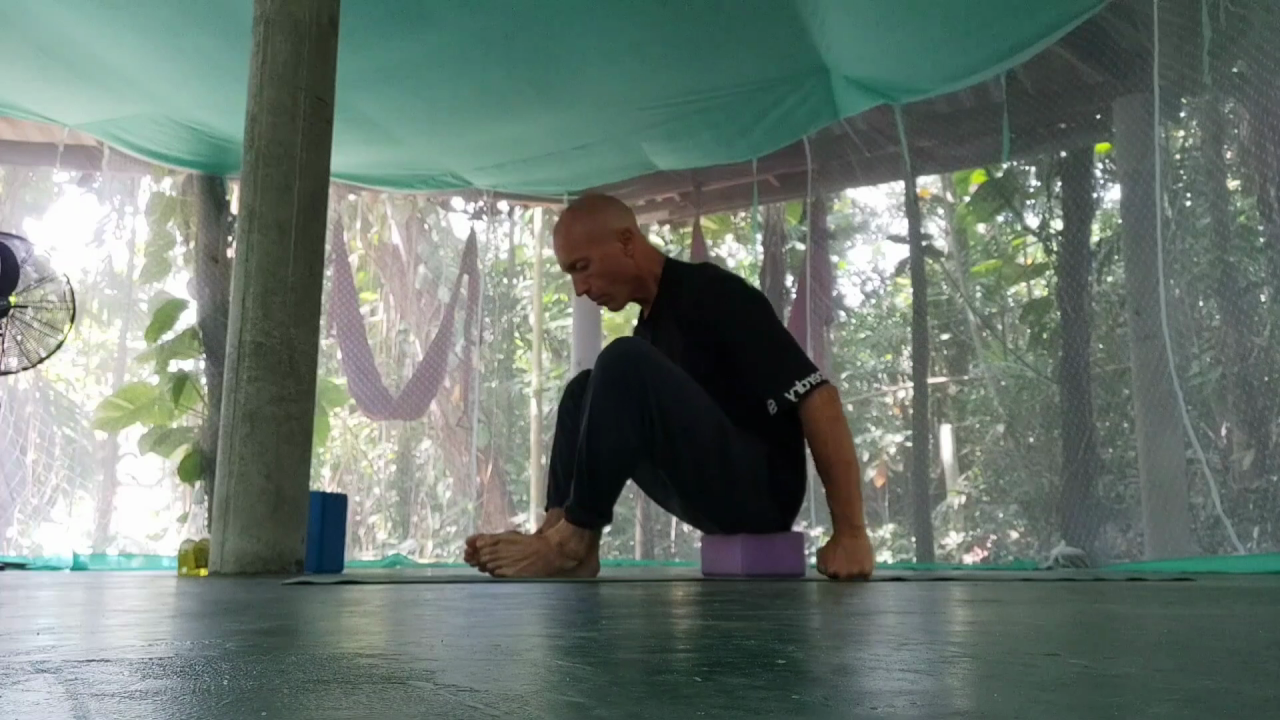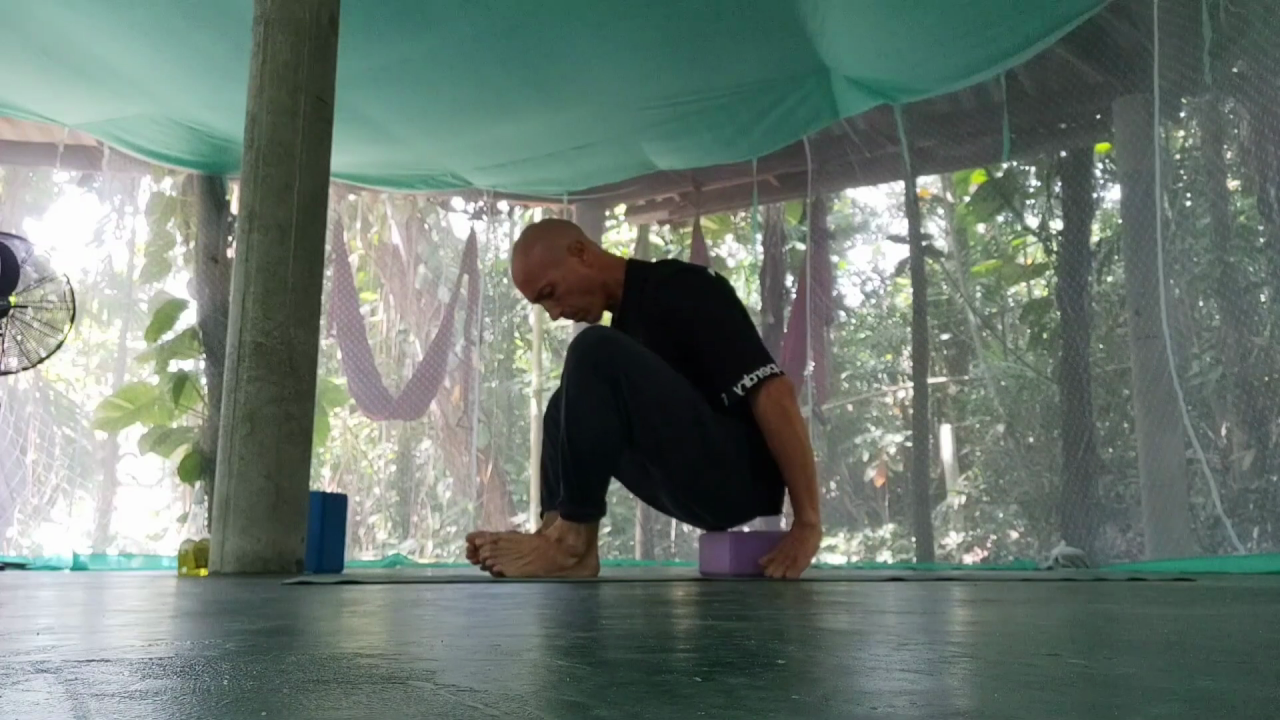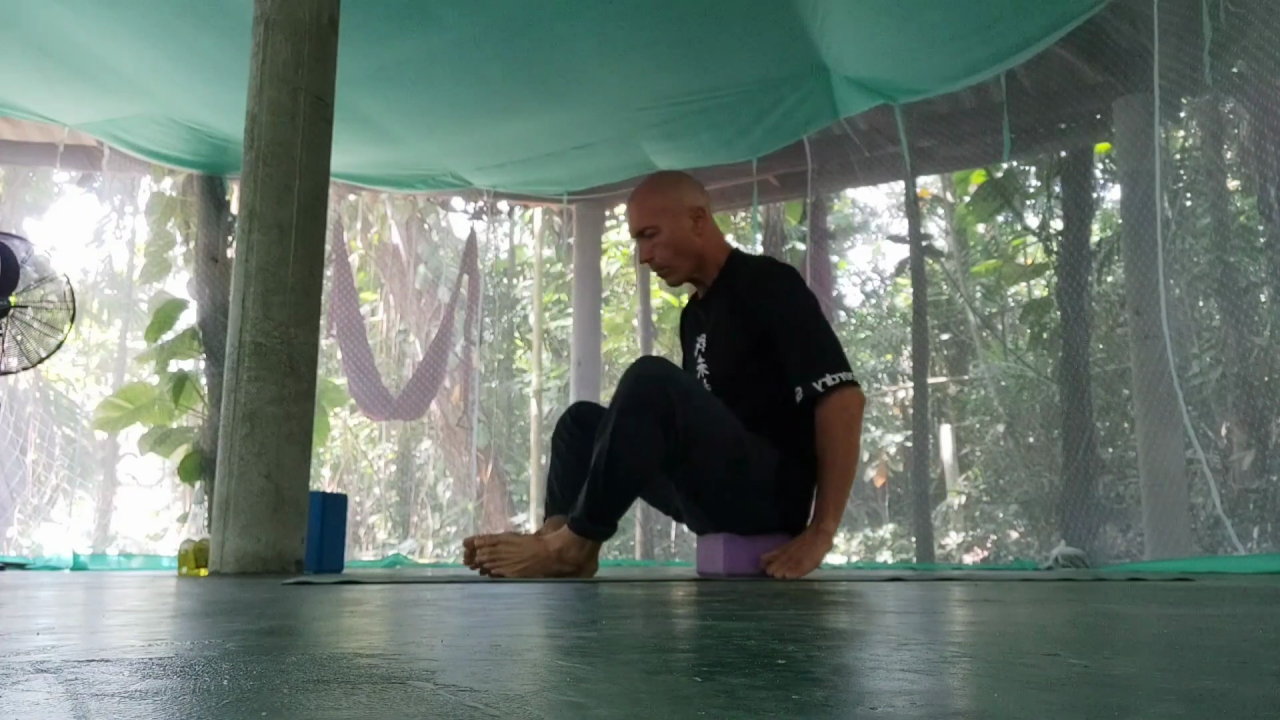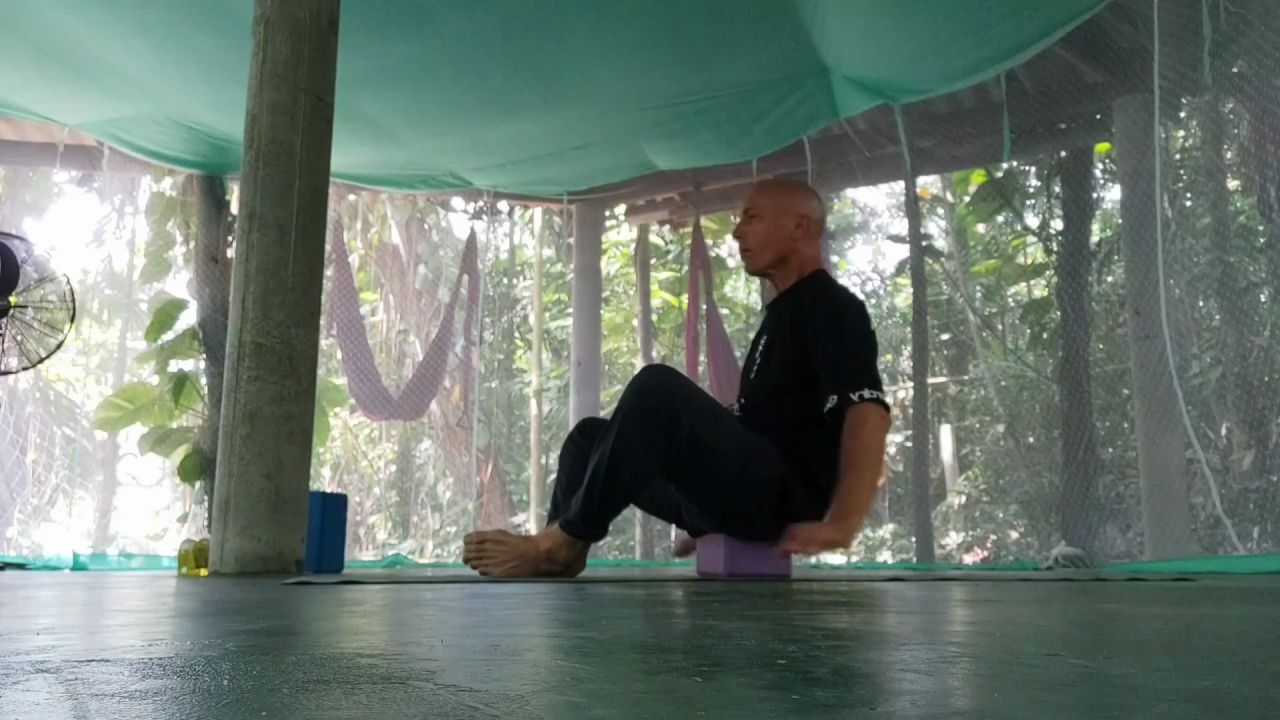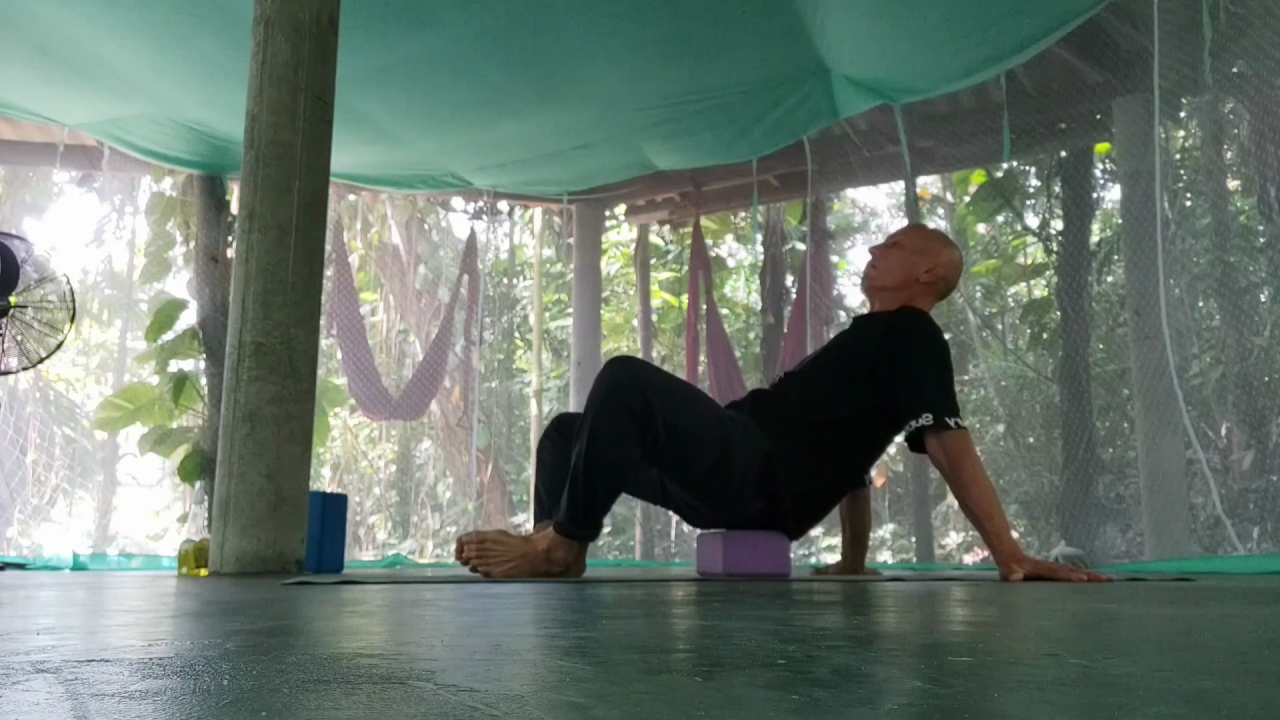
dt=1s
person 1, frame 1
left shoulder: (712, 295)
right shoulder: (648, 324)
left elbow: (814, 397)
left wrist: (850, 531)
left hip: (758, 491)
right hip: (706, 490)
left knee: (625, 363)
right knee: (586, 389)
left ankle: (574, 540)
right ankle: (561, 529)
person 1, frame 2
left shoulder: (678, 290)
right shoulder: (626, 319)
left elbow: (773, 391)
left wrist: (807, 523)
left hip: (740, 480)
right hip: (695, 486)
left knee: (595, 354)
right knee: (569, 406)
left ankle: (572, 538)
right ankle: (557, 531)
person 1, frame 3
left shoulder: (768, 285)
right shoulder: (695, 315)
left elbow: (842, 396)
left wrist: (820, 533)
left hip: (768, 491)
right hip: (717, 493)
left knee: (651, 380)
right knee: (582, 420)
left ankle: (576, 544)
right ankle: (557, 534)
person 1, frame 4
left shoulder: (832, 308)
right shoulder: (782, 315)
left elbow: (867, 414)
left wrist: (842, 521)
right wrist: (700, 524)
left hip: (779, 498)
right hip: (737, 493)
left knee: (657, 386)
right knee: (591, 434)
left ankle: (565, 543)
right ankle: (554, 557)
person 1, frame 5
left shoulder: (913, 334)
right shoulder: (868, 337)
left elbow: (949, 445)
right elbow: (852, 452)
left wrist: (1009, 556)
right wrist: (853, 562)
left hip: (764, 477)
right hip: (731, 476)
left knee: (625, 380)
right knee: (567, 434)
left ankle: (562, 543)
right ankle: (549, 567)
